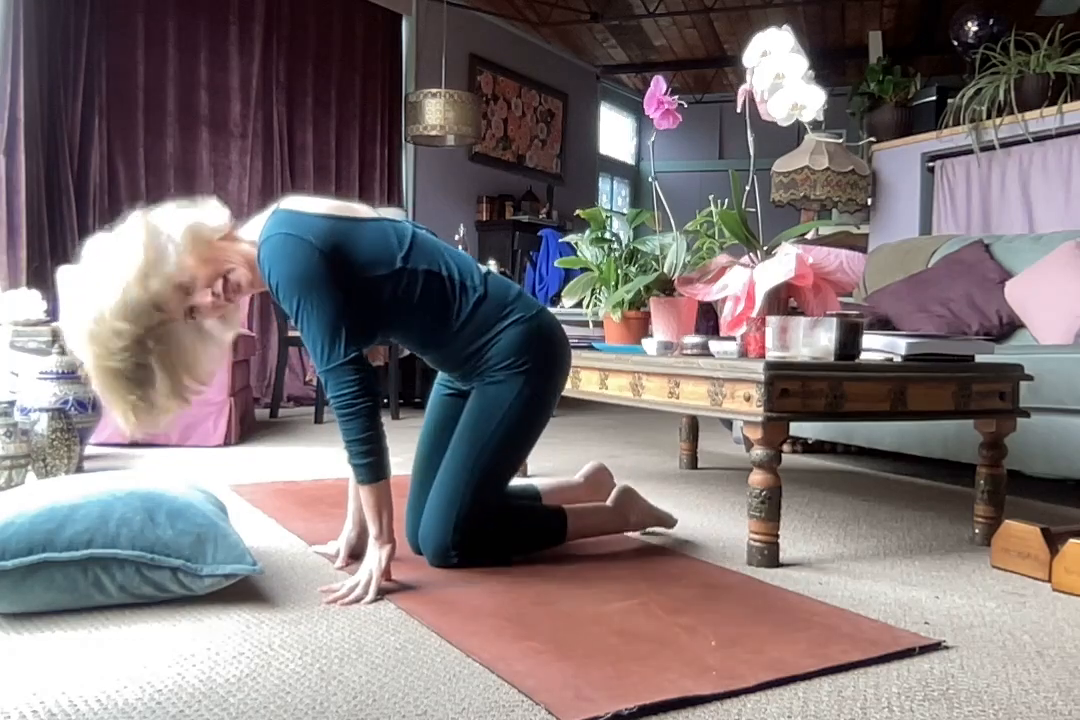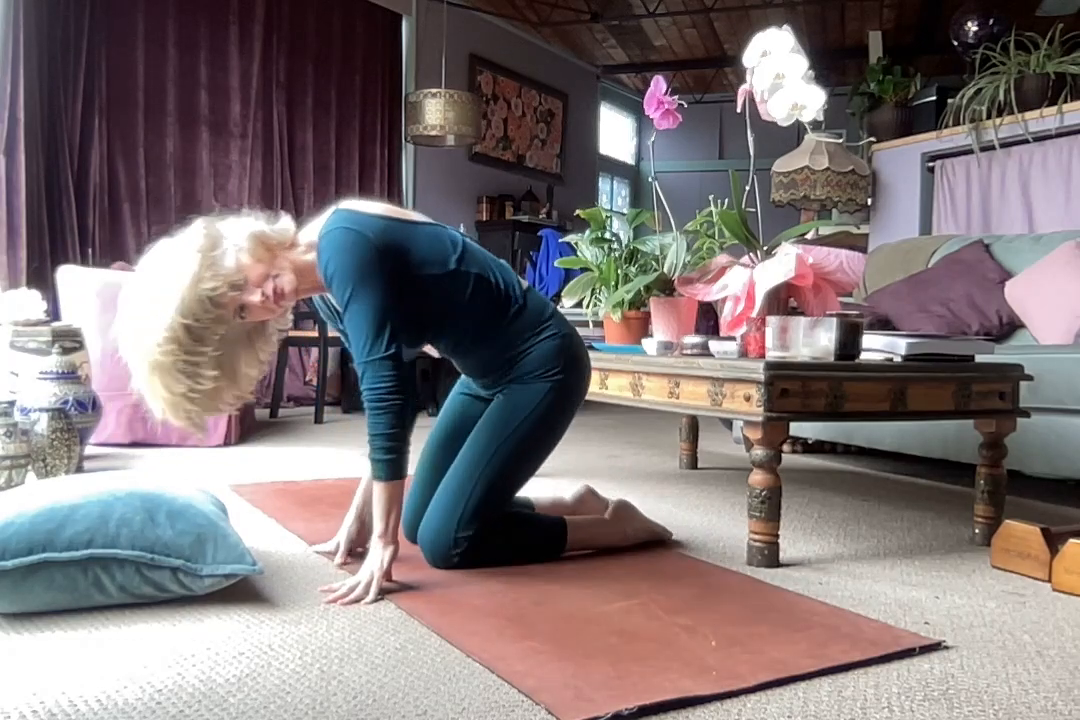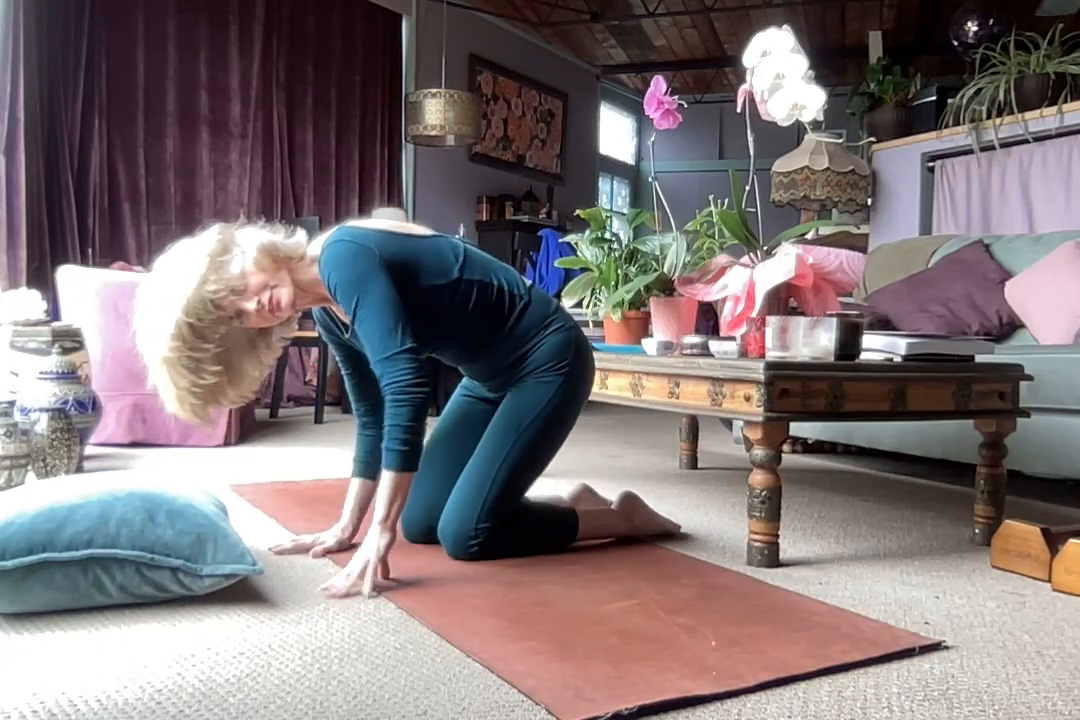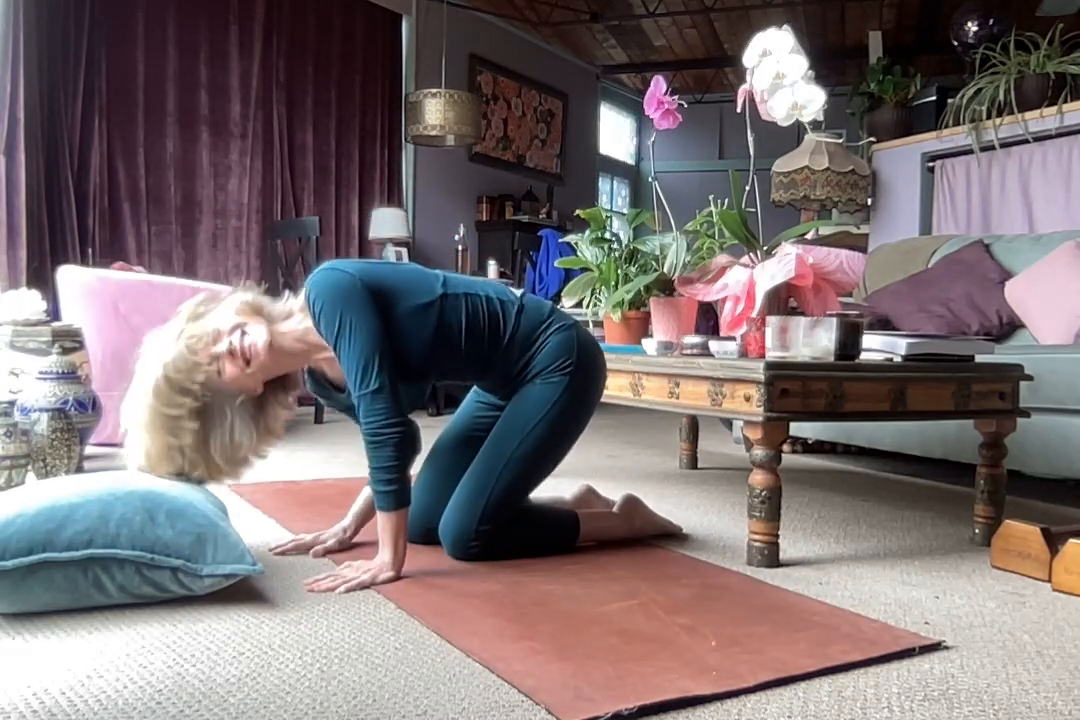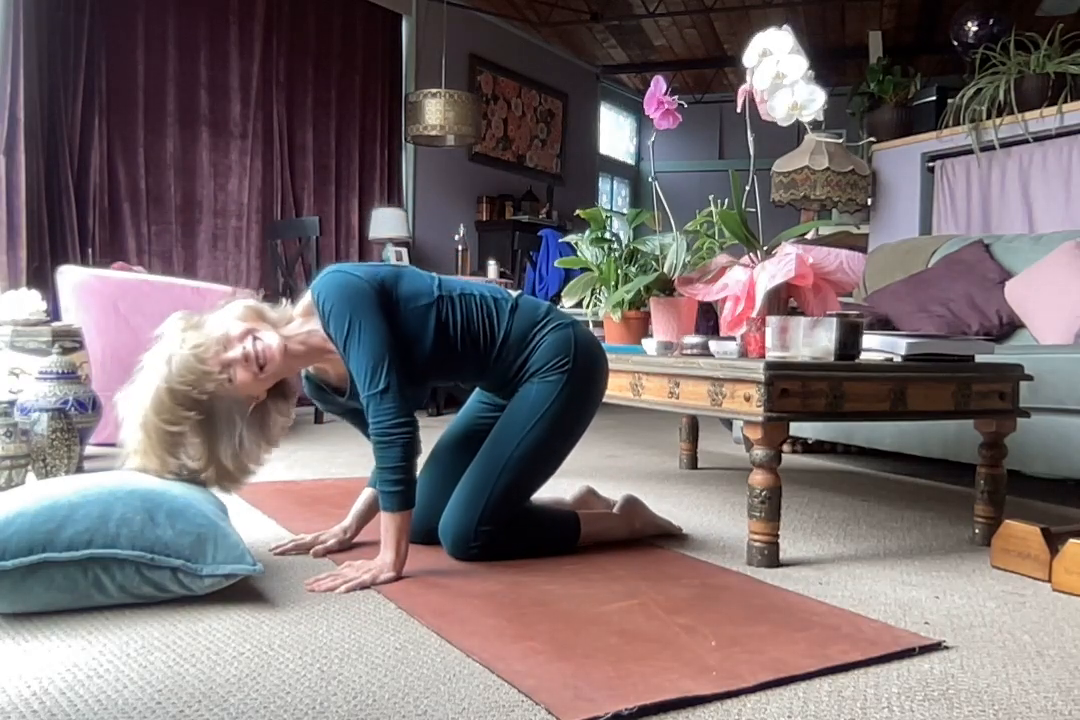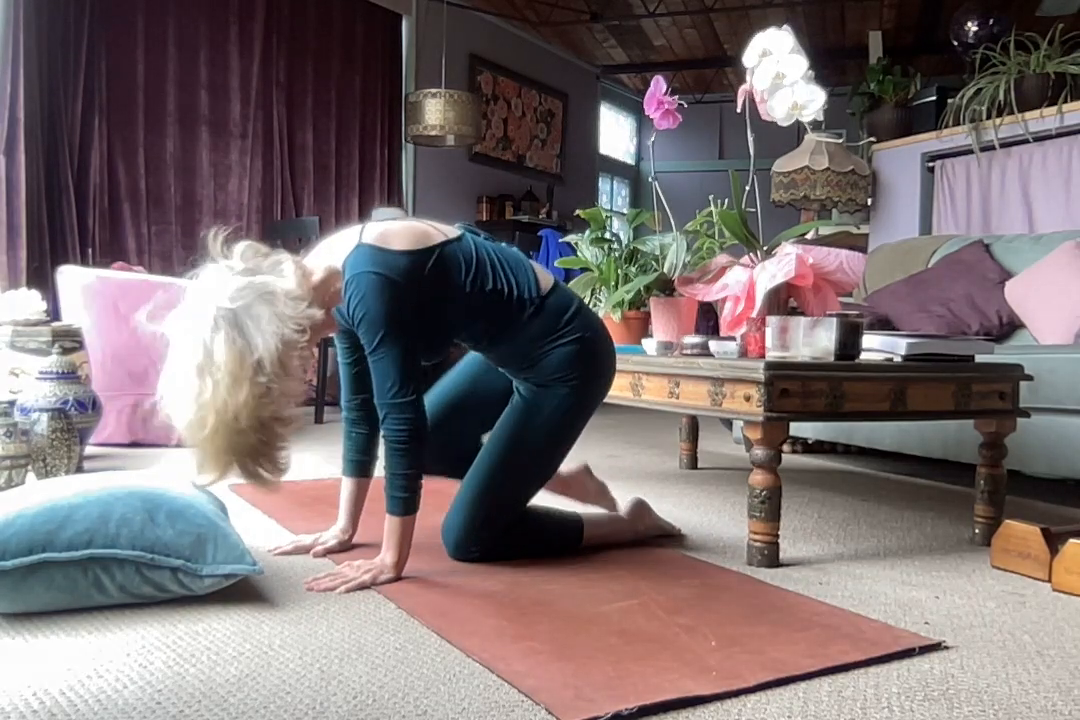
dt=0.7s
person 1, frame 1
left shoulder: (285, 248)
right shoulder: (287, 255)
left elbow: (351, 391)
right elbow: (357, 391)
left wrist: (379, 541)
right wrist: (359, 521)
left hip: (517, 351)
right hip: (469, 361)
left knee: (446, 541)
right knee: (430, 522)
left ankle: (619, 511)
right ankle: (584, 488)
person 1, frame 2
left shoulder: (342, 244)
right shoulder: (326, 295)
left elbow: (386, 391)
right elbow: (389, 396)
left wrist: (383, 543)
right wrist: (362, 515)
left hip: (540, 364)
right hip: (489, 372)
left knee: (446, 542)
right knee: (419, 519)
left ankle: (616, 526)
right ankle: (575, 505)
person 1, frame 3
left shoulder: (344, 259)
right shoulder: (329, 316)
left elbow: (406, 387)
right elbow: (374, 418)
left wrist: (379, 535)
right wrist: (346, 528)
left hip: (546, 360)
right hip: (491, 377)
left knee: (465, 535)
right knee: (420, 524)
left ankle: (622, 517)
right ankle: (575, 503)
person 1, frame 4
left shoulder: (330, 290)
right shoulder: (319, 377)
left elbow: (384, 424)
right elbow: (395, 440)
left wrist: (388, 559)
right wrist: (347, 527)
left hip: (556, 361)
right hip: (505, 381)
left knee: (466, 535)
right knee: (422, 523)
left ankle: (623, 520)
right ankle: (578, 504)
person 1, frame 5
left shoulder: (337, 294)
right shoulder: (320, 381)
left elbow: (394, 422)
right elbow: (394, 442)
left wrist: (389, 560)
right wrist: (348, 527)
left hip: (556, 359)
right hip: (508, 381)
left knee: (467, 535)
right knee: (425, 521)
left ankle: (625, 521)
right ankle: (578, 505)
person 1, frame 6
left shoulder: (368, 281)
right shoulder: (338, 287)
left elbow: (400, 420)
right elbow: (362, 414)
left wrist: (390, 561)
right wrist: (342, 528)
left hip: (565, 355)
right hip: (512, 349)
left knee: (469, 537)
right knee: (428, 446)
left ankle: (630, 524)
right ankle: (564, 480)
